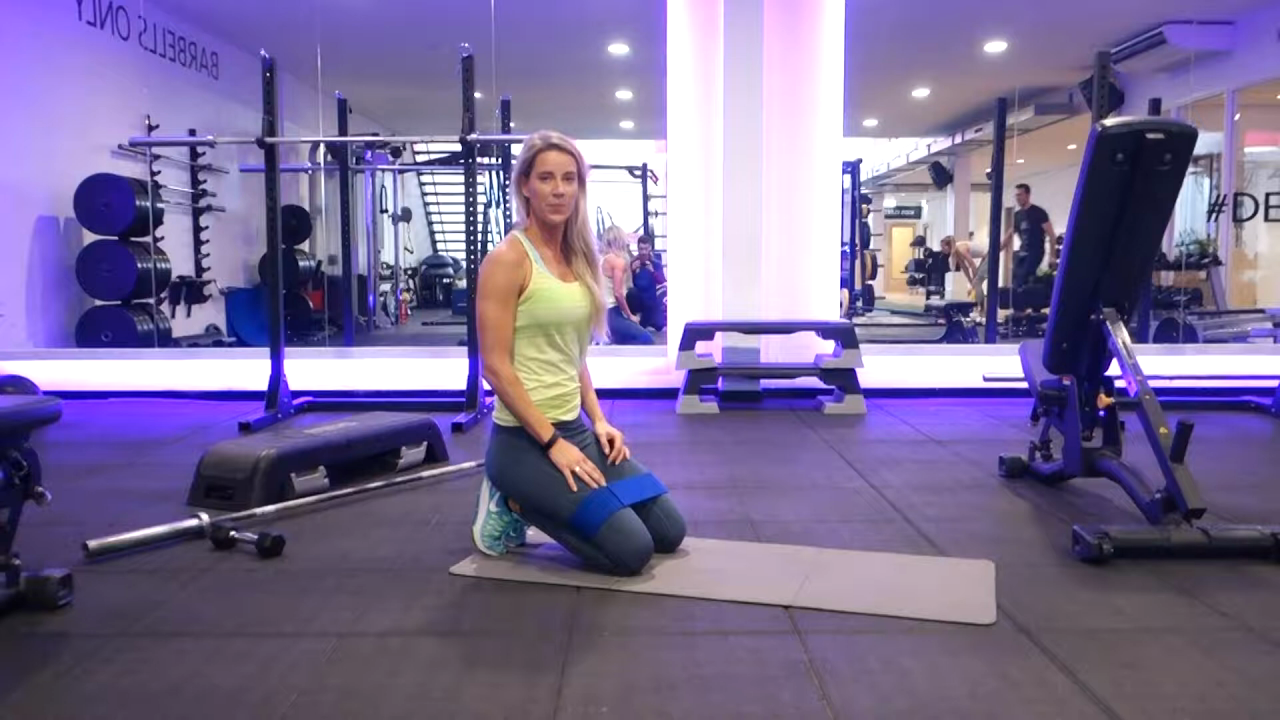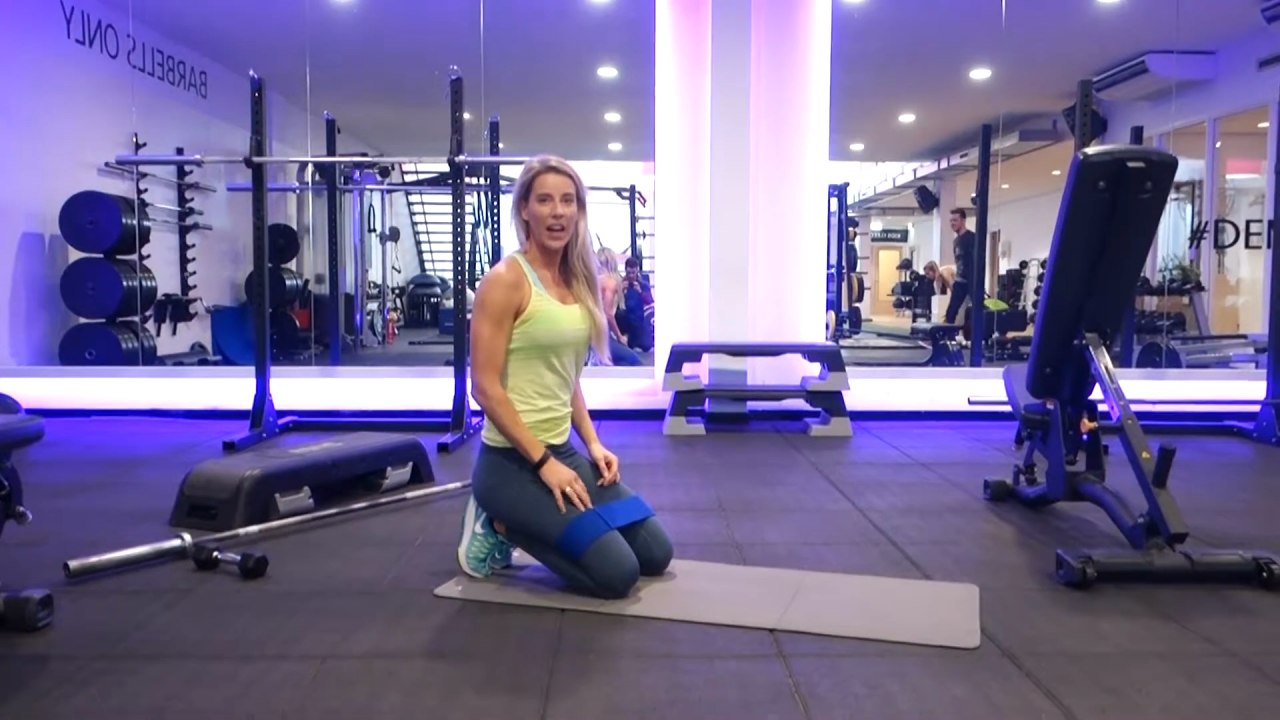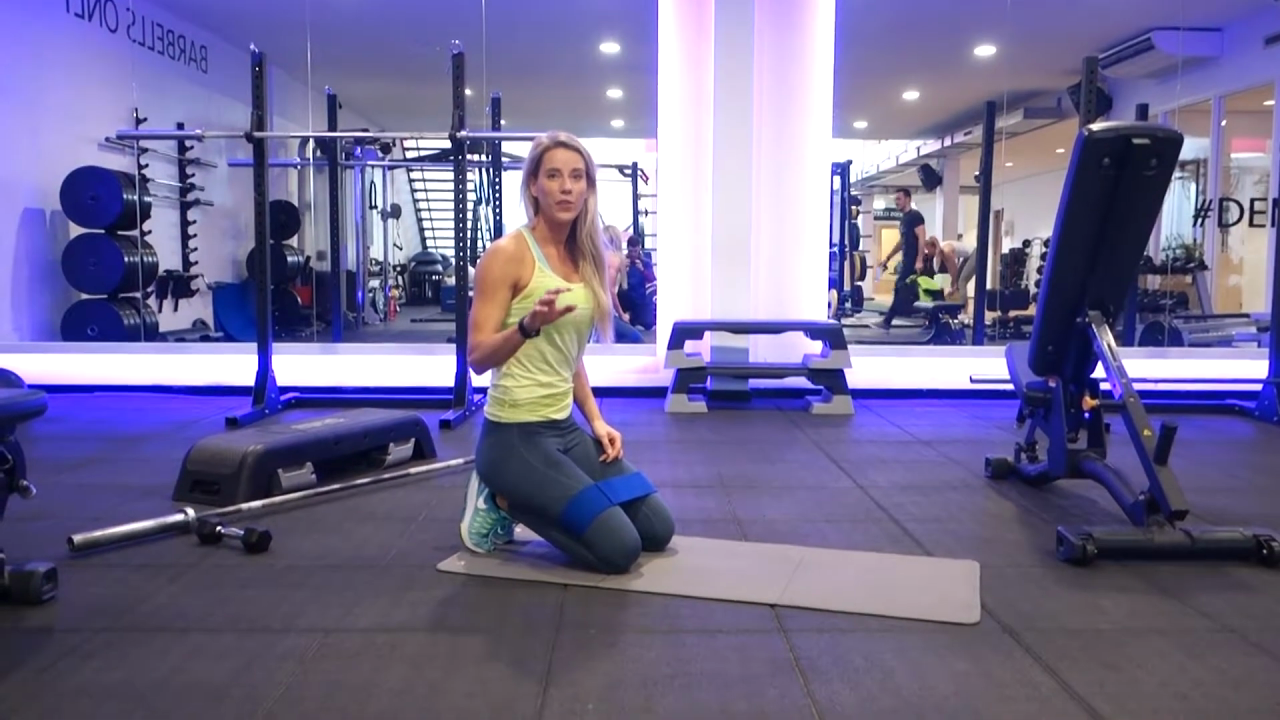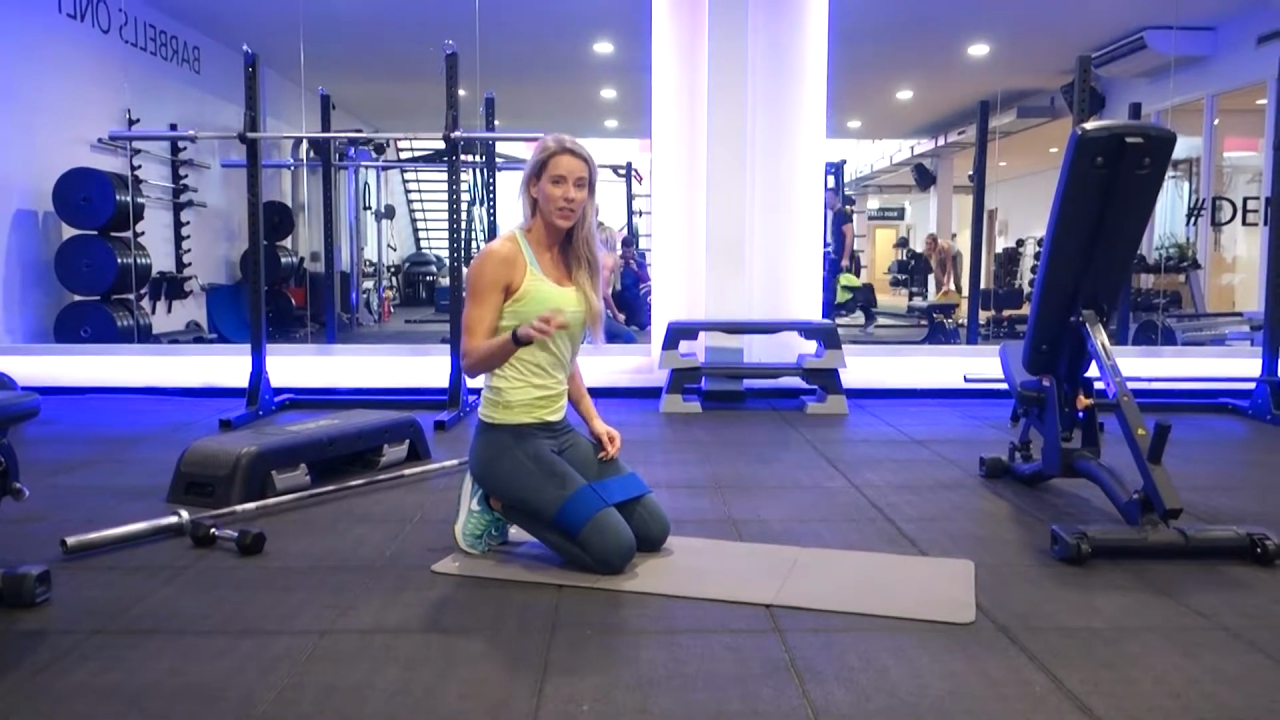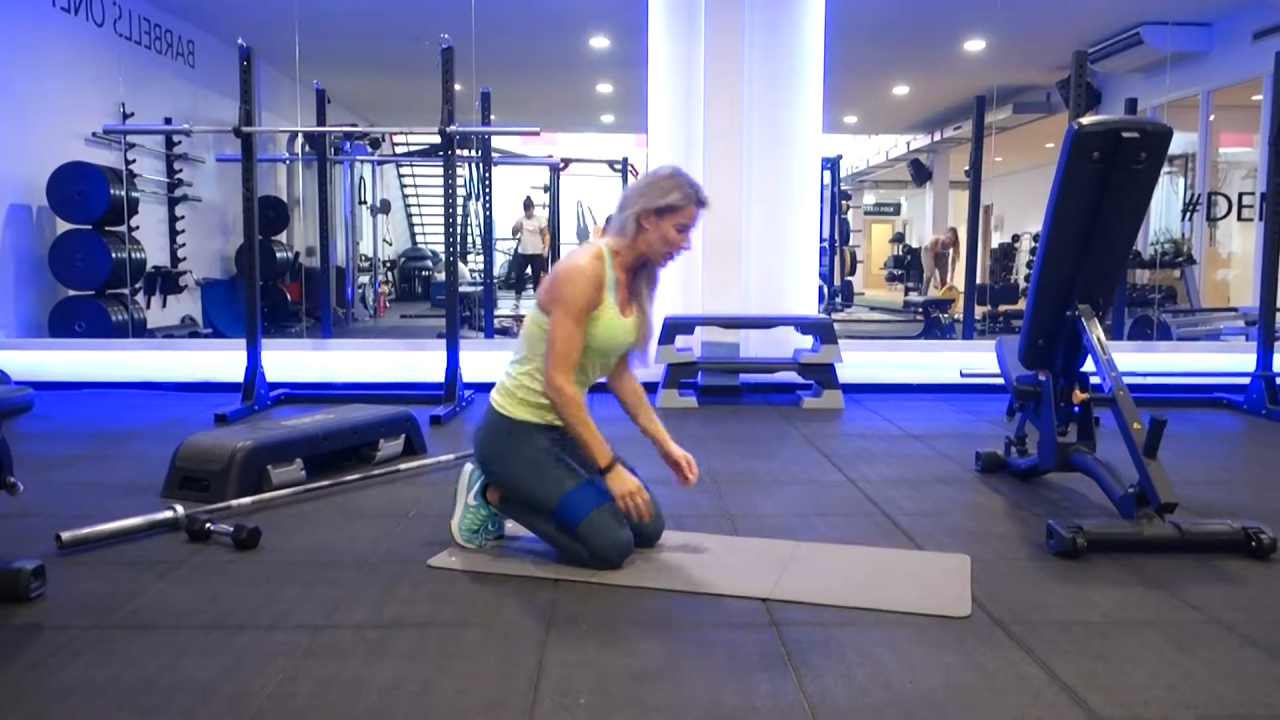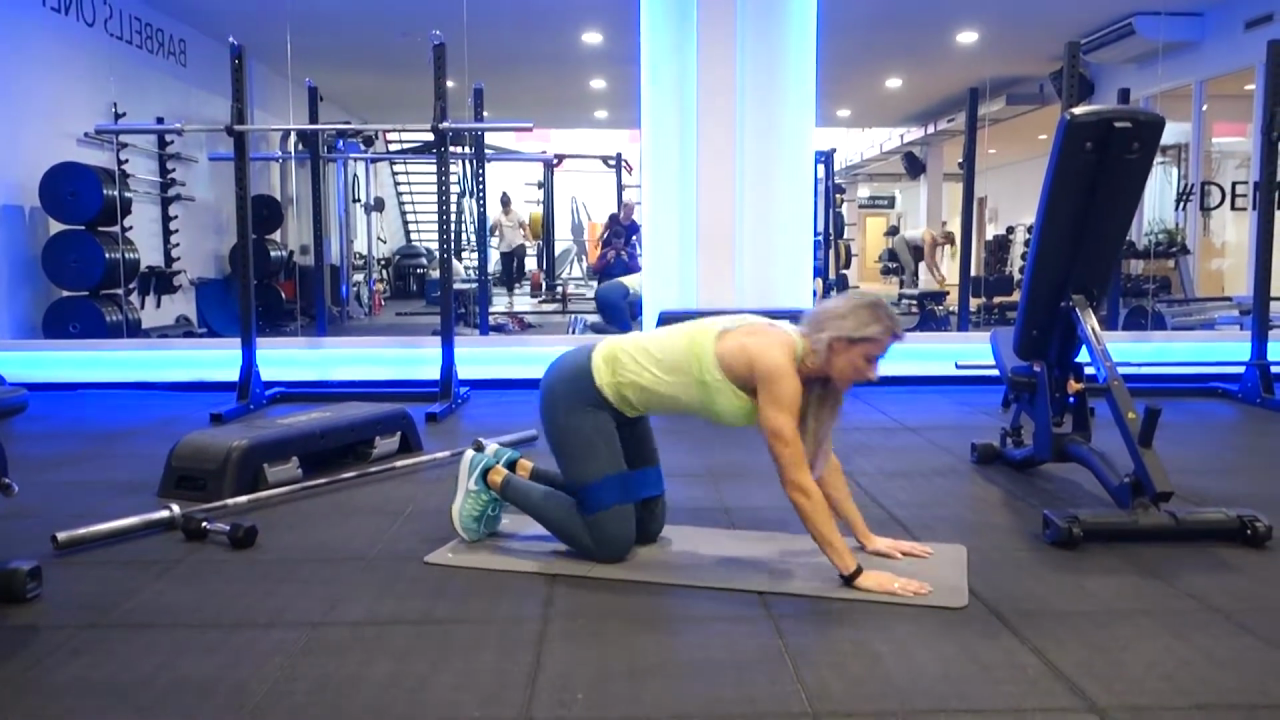
dt=0.7s
person 1, frame 1
left shoulder: (580, 257)
right shoulder: (507, 260)
right elbow: (496, 368)
left wrist: (597, 420)
right wrist: (552, 444)
left hip: (573, 428)
right hip: (525, 440)
left knee: (668, 531)
right knee: (630, 550)
left ankle: (534, 504)
right ankle: (513, 510)
person 1, frame 2
left shoulder: (577, 280)
right shoulder: (505, 281)
right elbow: (486, 388)
left wrist: (592, 442)
right wrist: (543, 462)
left hip: (561, 449)
right hip: (513, 461)
left knee: (656, 554)
right knee: (617, 573)
left ankle: (521, 523)
right ankle: (499, 528)
person 1, frame 3
left shoulder: (585, 258)
right shoulder: (507, 254)
right elbow: (478, 357)
left wrist: (595, 419)
right wrist: (528, 324)
left hip: (566, 428)
right hip: (514, 435)
left knee: (657, 530)
right knee: (618, 548)
left ankle: (523, 500)
right ankle: (501, 504)
person 1, frame 4
left shoulder: (578, 261)
right shoulder: (500, 256)
right elbow: (472, 361)
left wrist: (593, 420)
right wrist: (519, 334)
left hip: (560, 431)
right hip: (507, 438)
left knee: (652, 532)
right knee: (613, 550)
left ankle: (520, 499)
right ankle: (495, 505)
person 1, frame 5
left shoulder: (637, 278)
right shoulder: (583, 270)
left elbow: (621, 374)
right elbow: (558, 382)
left wrist: (665, 443)
right wrist: (609, 469)
left hip: (557, 426)
right hip: (514, 430)
left knee: (646, 527)
right knee: (608, 545)
left ankle: (517, 487)
right ankle: (491, 496)
person 1, frame 6
left shoulder: (798, 356)
right shoulder: (776, 360)
left elbow: (821, 460)
right elbow: (798, 485)
left wrist: (868, 539)
right wrist: (854, 572)
left hip: (613, 395)
right hip: (583, 388)
left knee: (647, 526)
right knee: (611, 543)
left ankle: (516, 468)
right ankle: (493, 478)
